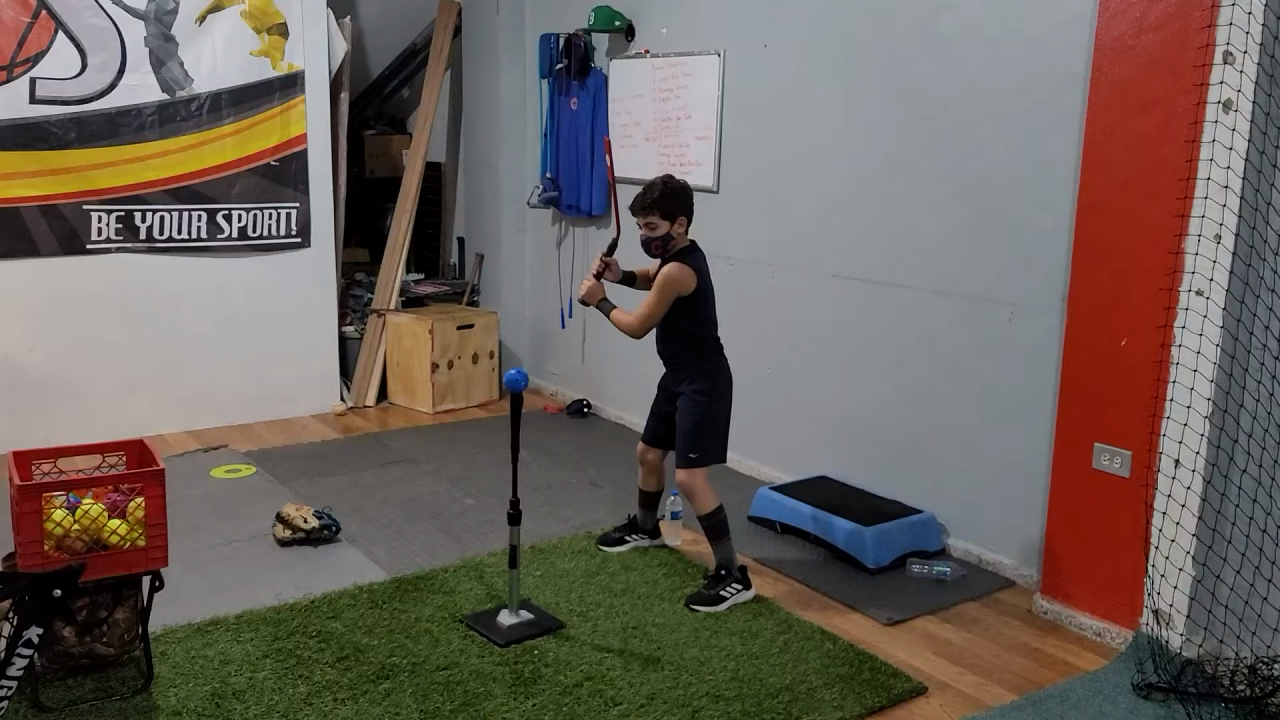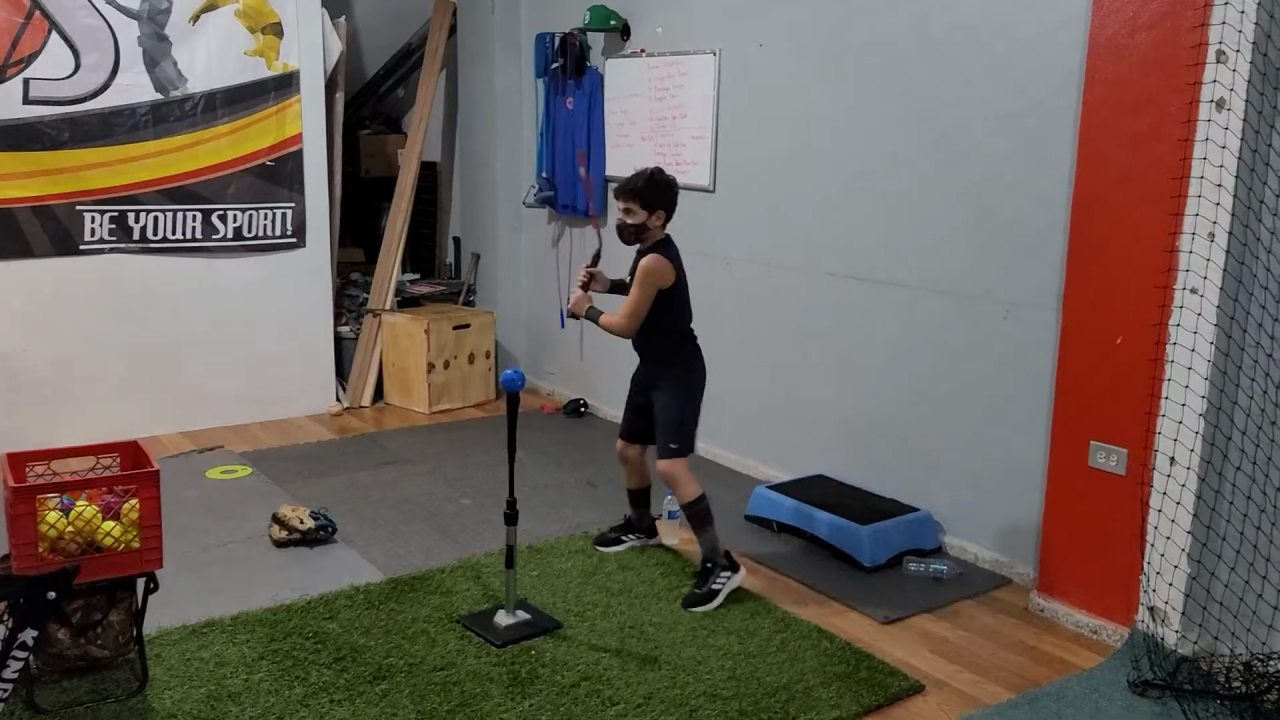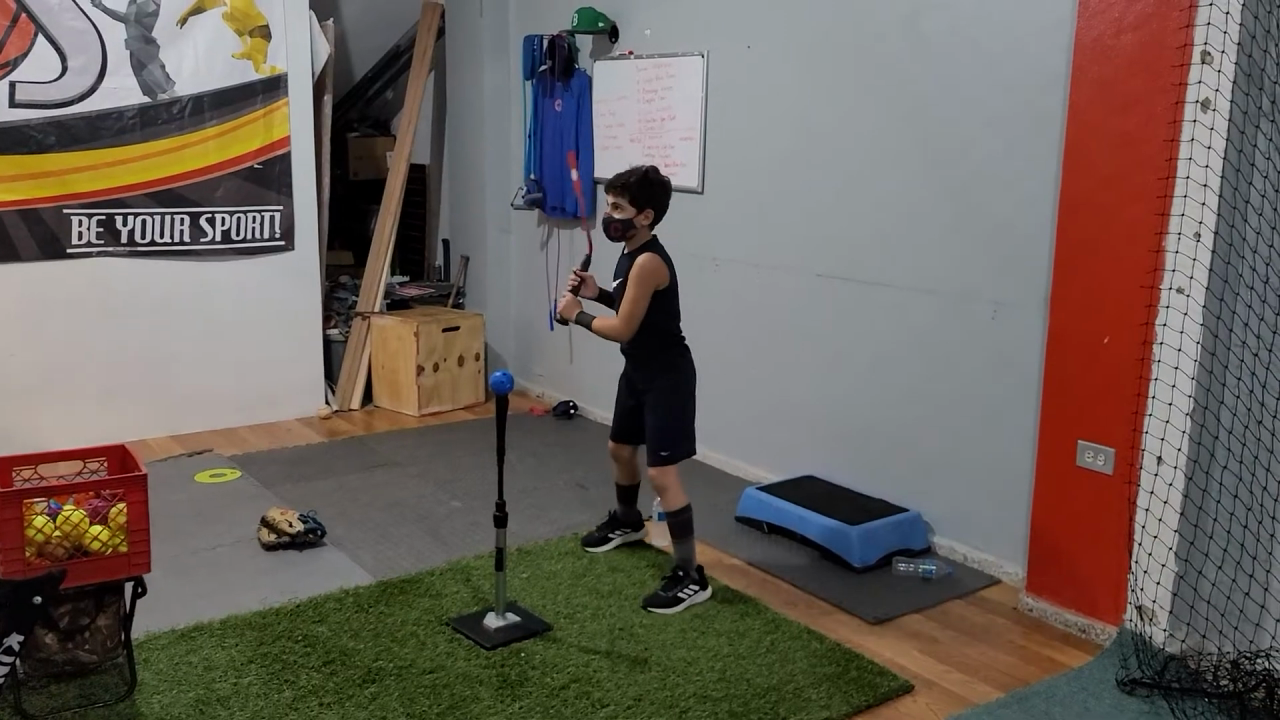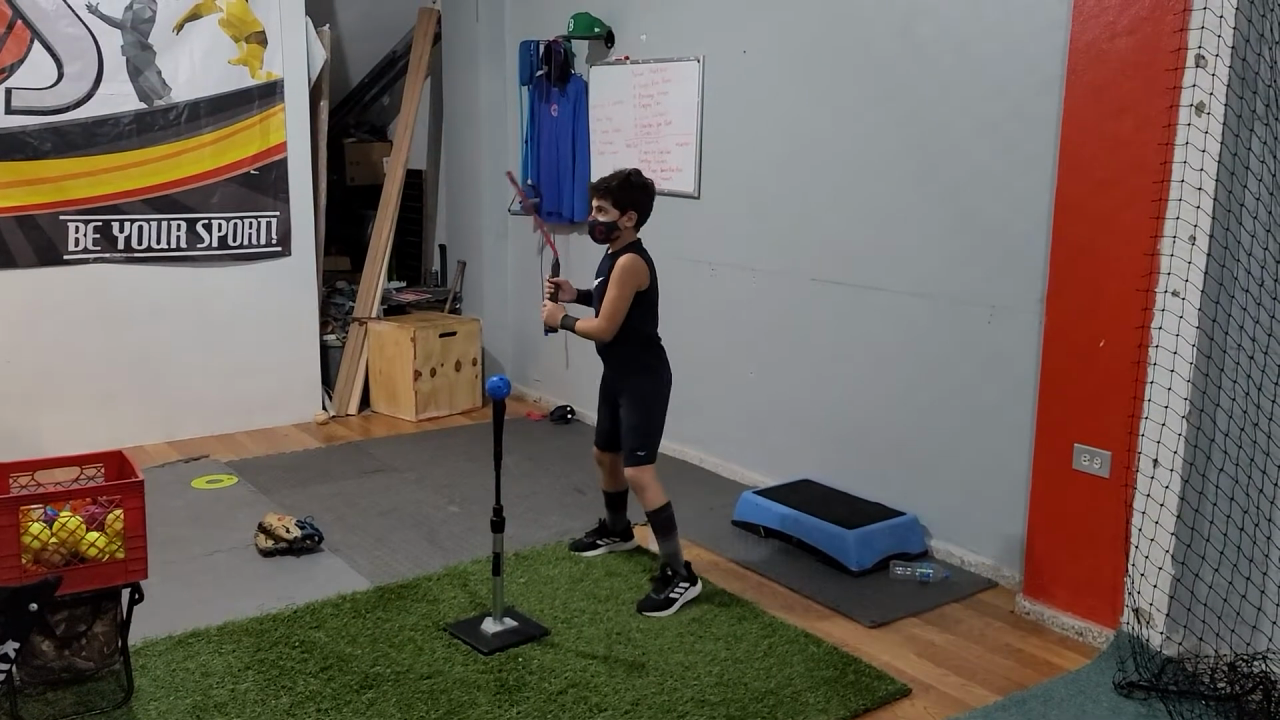
dt=0.5s
person 1, frame 1
left shoulder: (678, 270)
right shoulder: (678, 255)
left elbow: (637, 326)
right elbow: (650, 279)
left wrist: (600, 301)
right wrist: (620, 274)
left hip: (703, 383)
right hip: (679, 377)
left knee: (689, 477)
right knee: (648, 451)
left ankle: (733, 576)
right ankle: (644, 527)
person 1, frame 2
left shoulder: (654, 261)
right shoulder: (654, 251)
left elbow: (626, 325)
left wrist: (587, 309)
right wrist: (609, 284)
left hip: (677, 372)
right hip: (653, 368)
left knee: (671, 466)
right knee: (628, 448)
left ankle: (719, 564)
right ankle: (640, 525)
person 1, frame 3
left shoulder: (649, 261)
right shoulder: (631, 253)
left elbow: (622, 330)
left wrist: (577, 314)
right wrist: (599, 293)
left hip: (667, 376)
right hip: (638, 370)
left knee: (662, 473)
right knee: (620, 446)
left ankle: (690, 577)
right ankle: (626, 522)
person 1, frame 4
left shoulder: (630, 262)
right shoulder: (613, 254)
left elbow: (604, 328)
left wrist: (561, 318)
right wrist: (575, 294)
left hip: (644, 377)
right hip: (617, 373)
left knee: (638, 473)
right knee: (605, 455)
left ankle: (680, 574)
right ankle: (616, 530)
